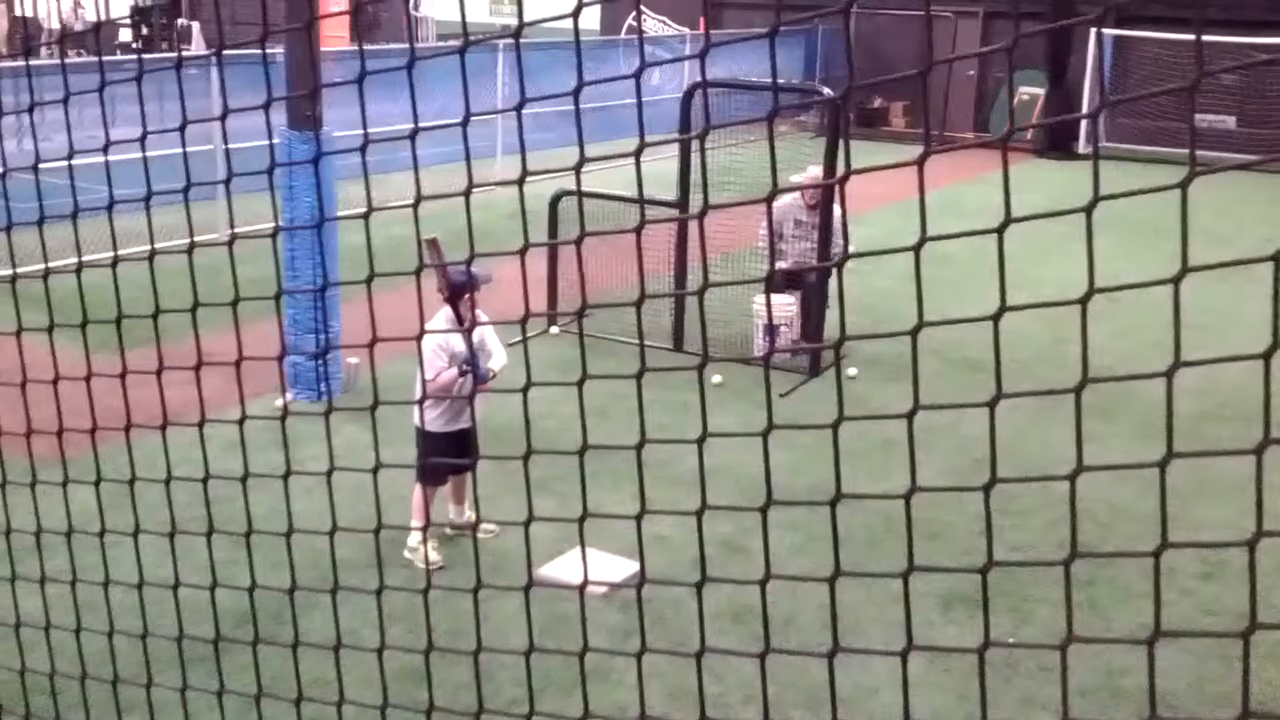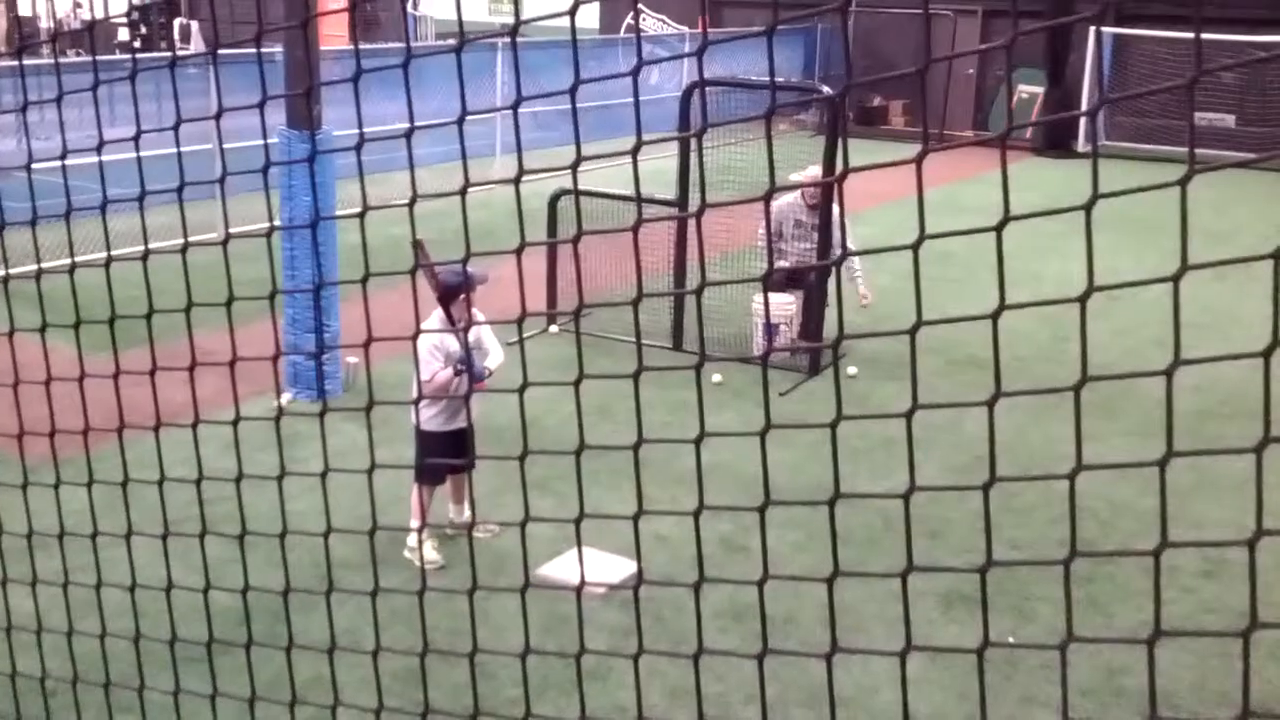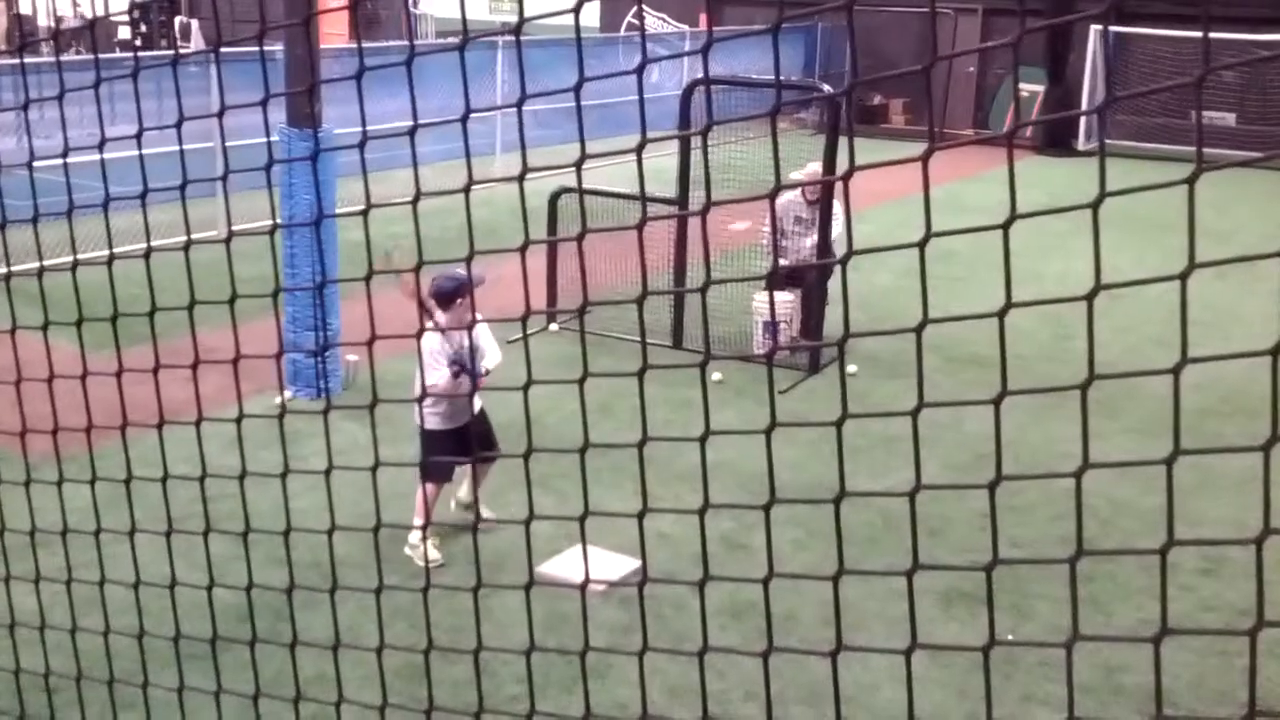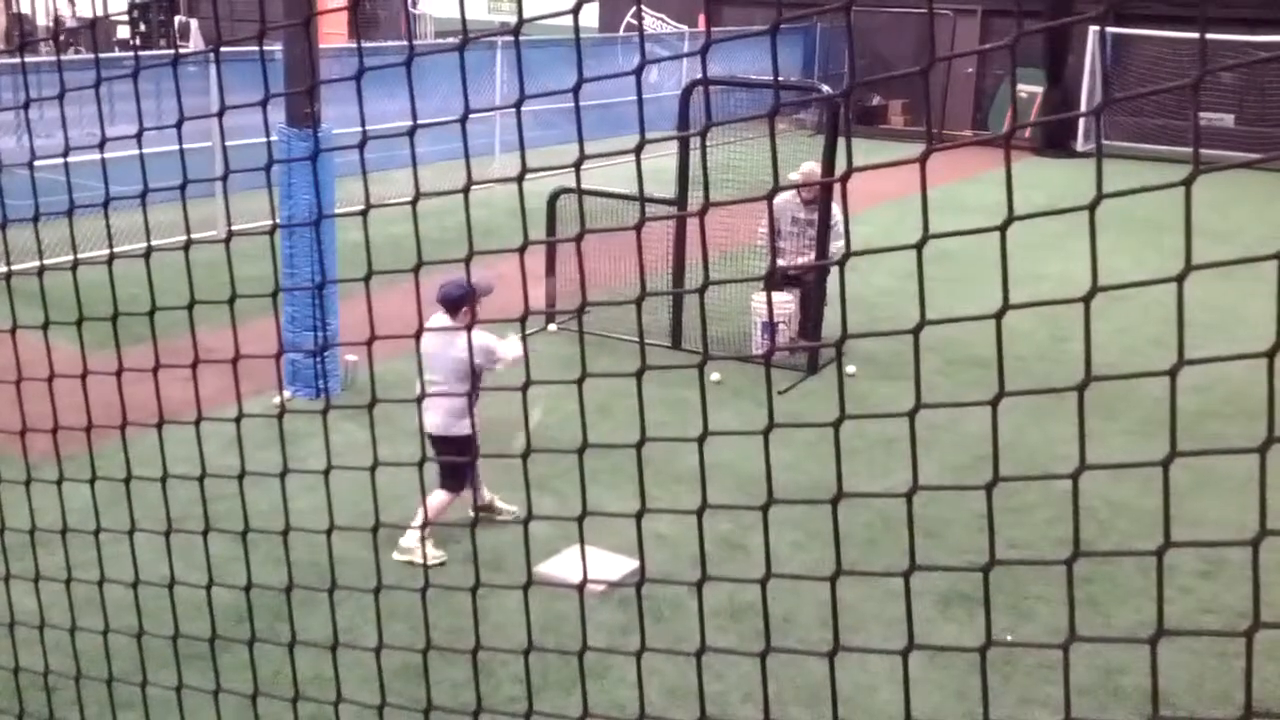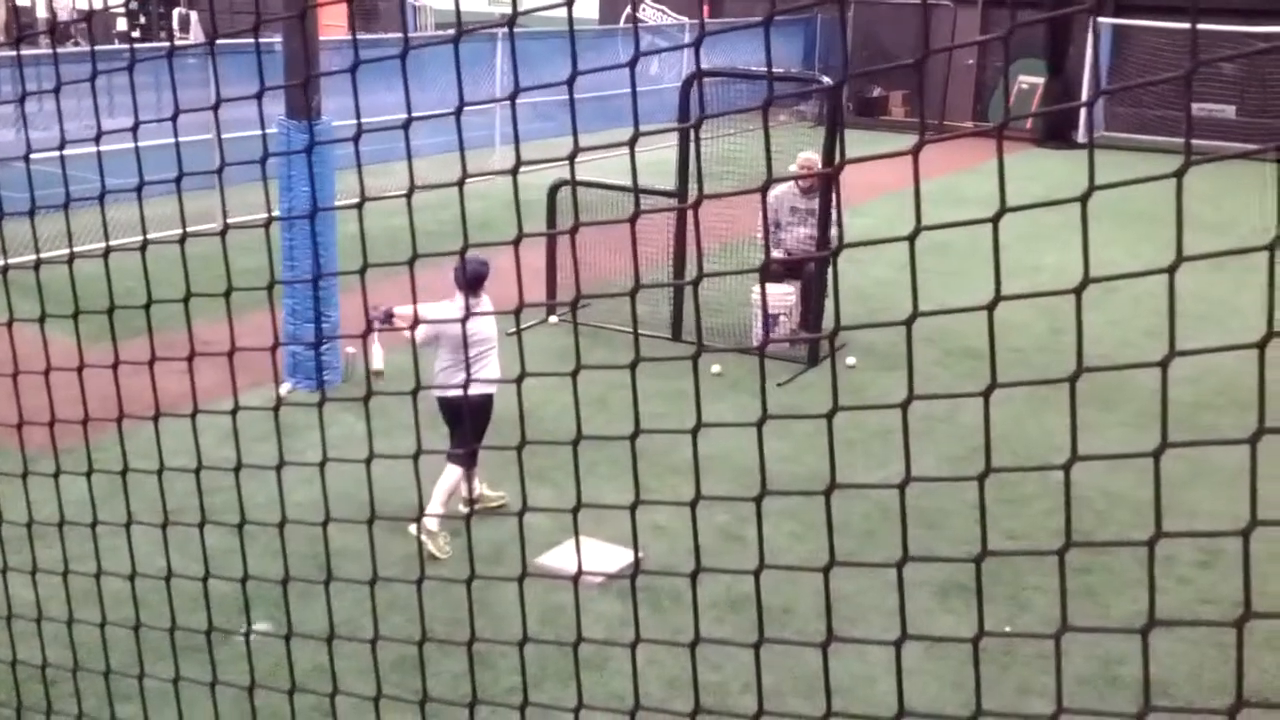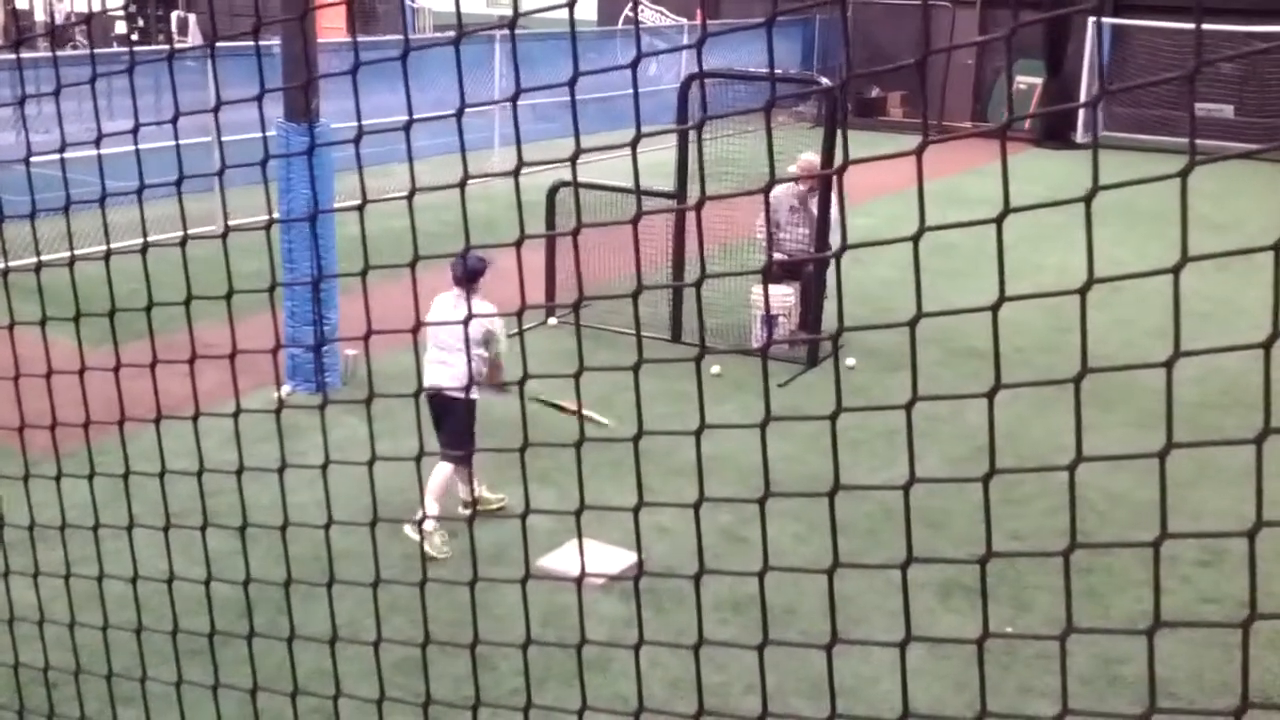
dt=0.4s
person 1, frame 1
left shoulder: (477, 319)
right shoulder: (435, 334)
left elbow: (498, 352)
right elbow: (432, 385)
left wrist: (489, 370)
right wrist: (462, 368)
left hip: (464, 413)
right hip: (436, 420)
left knee: (461, 469)
right knee: (430, 480)
left ankle: (460, 518)
right ankle: (417, 539)
person 1, frame 2
left shoulder: (475, 319)
right shoulder: (431, 335)
left elbow: (495, 352)
right elbow: (428, 386)
left wrist: (484, 370)
right wrist: (457, 368)
left hip: (461, 412)
right hip: (434, 420)
left knee: (460, 469)
right knee: (428, 480)
left ankle: (460, 518)
right ankle: (417, 538)
person 1, frame 3
left shoulder: (474, 320)
right shoulder: (433, 339)
left elbow: (493, 353)
right elbow: (435, 388)
left wrist: (480, 370)
right wrist: (454, 371)
left hip: (469, 406)
right hip: (437, 417)
left knee: (486, 454)
right knee: (435, 477)
left ankle: (467, 498)
right ankle: (418, 536)
person 1, frame 4
left shoulder: (432, 326)
right shoulder: (477, 342)
right elbow: (510, 351)
right wrist: (516, 342)
left hip: (432, 414)
right hip: (453, 421)
left knee: (467, 458)
right knee: (453, 485)
left ankle: (482, 501)
right ankle: (413, 538)
person 1, frame 5
left shoulder: (442, 316)
right shoulder: (485, 304)
left elbow: (418, 337)
right elbow: (434, 310)
left wrist: (390, 316)
right wrist: (393, 313)
left hip: (446, 392)
right hip: (479, 393)
left knee: (465, 445)
right knee: (461, 456)
left ankle: (472, 492)
right ankle: (430, 520)
person 1, frame 6
left shoulder: (439, 303)
right shoulder: (489, 314)
right elbow: (495, 358)
right wrist: (495, 379)
left hip: (434, 384)
right hip: (460, 389)
left knee: (461, 444)
right knee: (453, 454)
left ankle: (470, 494)
right ankle: (426, 519)
person 2, frame 1
left shoulder: (833, 212)
right shoulder: (783, 204)
left elbow: (840, 248)
right elbow: (766, 235)
right wrist: (776, 261)
left hip: (814, 268)
right hip: (785, 266)
left knee: (813, 284)
right knee: (773, 283)
left ankle: (811, 341)
person 2, frame 2
left shoulder: (833, 212)
right shoulder: (783, 205)
left elbow: (845, 250)
right elbow: (766, 235)
left wrist: (860, 283)
right wrist: (777, 260)
left hip: (815, 267)
right hip: (786, 266)
left knee: (815, 283)
right knee: (773, 282)
person 2, frame 3
left shoulder: (833, 207)
right shoulder: (785, 201)
left elbow: (831, 233)
right elbow: (769, 232)
left wrist: (810, 243)
right wrist: (777, 258)
left hip: (816, 265)
right hip: (787, 263)
left knee: (814, 283)
right knee: (773, 280)
left ankle: (810, 337)
person 2, frame 4
left shoulder: (830, 209)
right shoulder: (782, 201)
left elbow: (836, 246)
right elbow: (766, 232)
left wrist: (805, 261)
right wrist: (775, 258)
left hip: (813, 265)
right hip: (783, 262)
left knee: (812, 282)
right knee: (772, 279)
left ankle: (808, 337)
person 2, frame 5
left shoulder: (828, 199)
right shoulder: (779, 193)
left elbow: (834, 235)
right elbow: (765, 226)
left wrist: (810, 234)
right wrist: (772, 249)
left hip: (813, 255)
right hip: (784, 253)
left knee: (812, 273)
right knee: (770, 270)
left ankle: (808, 327)
person 2, frame 6
right shoulder: (779, 193)
right elbow: (764, 226)
left wrist: (805, 206)
right wrist: (771, 252)
left hip: (812, 256)
right hip: (782, 255)
left knee: (812, 273)
right knee: (770, 271)
left ankle: (807, 327)
